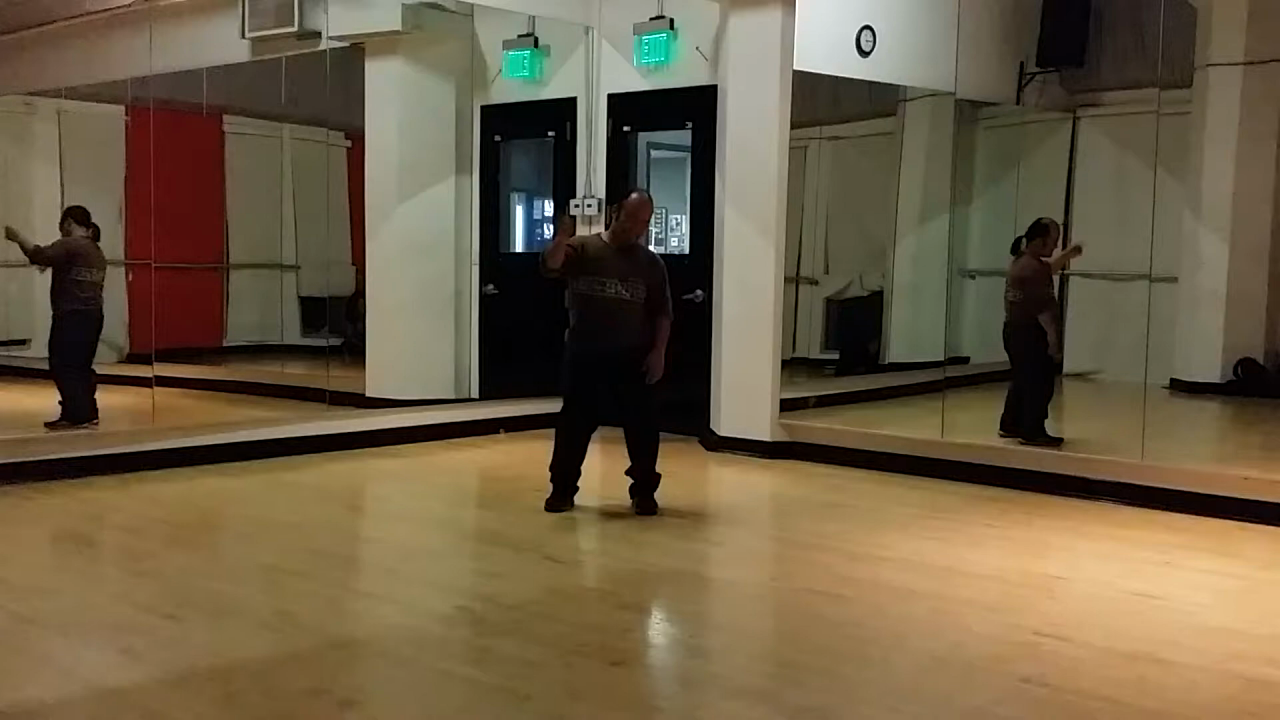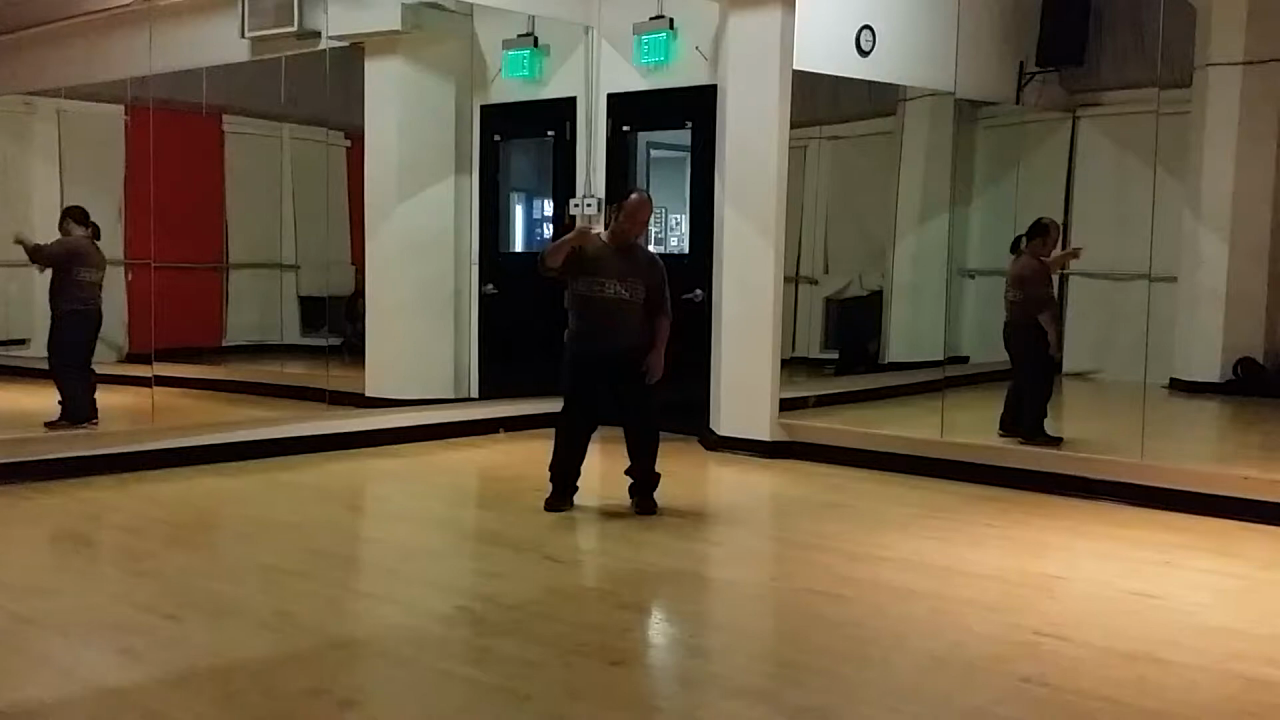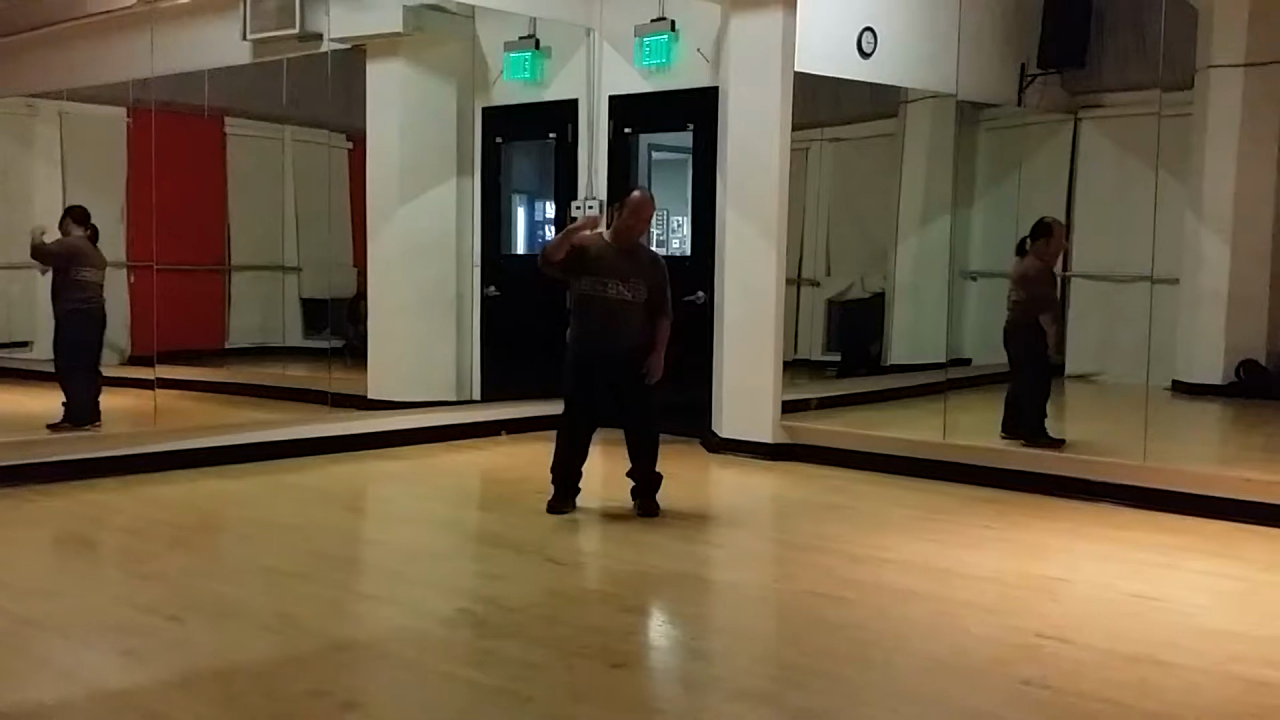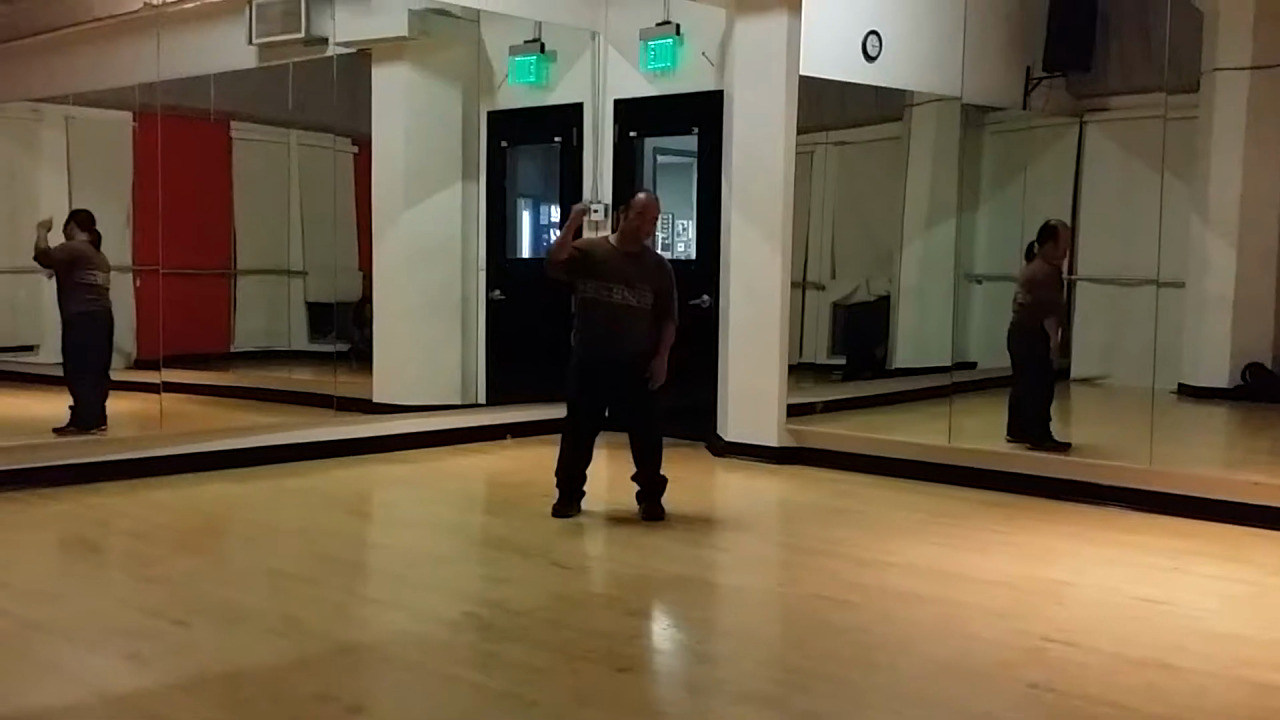
dt=0.1s
person 1, frame 1
left shoulder: (651, 263)
right shoulder: (582, 249)
left elbow: (662, 312)
right elbow: (549, 266)
left wrist: (659, 351)
right wrist: (562, 241)
left hip: (634, 358)
right hip: (585, 355)
left knee: (643, 425)
right knee: (574, 423)
left ankle: (644, 490)
right ankle: (562, 488)
person 1, frame 2
left shoulder: (650, 263)
right shoulder: (582, 249)
left elbow: (661, 312)
right elbow: (548, 265)
left wrist: (658, 351)
right wrist: (567, 240)
left hip: (633, 358)
right hip: (585, 355)
left knee: (643, 425)
right knee: (575, 423)
left ankle: (643, 490)
right ankle: (562, 488)
person 1, frame 3
left shoulder: (652, 263)
right shoulder: (583, 247)
left elbow: (662, 313)
right elbow: (549, 262)
left wrist: (659, 353)
right wrist: (572, 232)
left hip: (634, 358)
right hip: (586, 356)
left knee: (642, 426)
right knee: (576, 424)
left ankle: (645, 492)
right ankle: (564, 490)
person 1, frame 4
left shoulder: (659, 266)
right shoulder: (589, 250)
left elbow: (667, 317)
right elbow: (554, 264)
left wrist: (662, 357)
right wrist: (570, 229)
left hip: (637, 363)
right hip: (589, 359)
left knee: (645, 430)
right knee: (579, 427)
left ankle: (650, 496)
right ankle: (569, 494)
person 2, frame 1
left shoulder: (1023, 261)
right shoulder: (1032, 269)
left elbow: (1048, 269)
right elbow: (1041, 307)
left wrist: (1067, 255)
right wrist: (1052, 333)
left hip: (1015, 330)
right hip: (1030, 333)
left knee: (1022, 380)
right knee: (1038, 383)
left ankle: (1010, 425)
right ankle: (1033, 432)
person 2, frame 2
left shoulder: (1023, 260)
right shoulder: (1032, 268)
left elbow: (1046, 268)
right elbow: (1041, 307)
left wrist: (1066, 257)
right wrist: (1052, 333)
left hip: (1016, 329)
right hip: (1031, 333)
left knee: (1022, 380)
right knee: (1038, 382)
left ankle: (1010, 424)
right ankle: (1032, 432)
person 2, frame 3
left shoulder: (1027, 261)
right shoulder: (1037, 269)
left elbow: (1051, 262)
right elbow: (1043, 308)
left wrist: (1059, 252)
right wrist: (1052, 335)
left hip: (1016, 330)
right hip: (1030, 334)
left knee: (1020, 381)
right knee: (1036, 383)
left ankle: (1012, 427)
right ankle: (1033, 433)
person 2, frame 4
left shoulder: (1036, 264)
right shoulder: (1045, 273)
left elbow: (1057, 266)
right elbow: (1048, 312)
left wrist: (1064, 256)
right wrist: (1054, 339)
left hip: (1020, 333)
right hip: (1033, 337)
left knee: (1023, 384)
right knee: (1039, 386)
left ankle: (1017, 430)
right ankle: (1039, 437)
person 3, frame 1
left shoulder: (69, 244)
right shoulder: (96, 252)
left elbow: (40, 256)
left wrist: (18, 237)
left hip: (72, 316)
right hip: (92, 314)
left knee: (64, 366)
right knee: (81, 366)
left ankle: (75, 416)
right ankle: (88, 413)
person 3, frame 2
left shoulder: (69, 244)
right shoulder: (96, 251)
left elbow: (40, 255)
left wrist: (23, 239)
left hip: (71, 316)
right hip: (91, 314)
left knee: (63, 366)
right knee: (81, 366)
left ankle: (75, 415)
right ankle: (88, 412)
person 3, frame 3
left shoulder: (68, 245)
right shoulder: (96, 252)
left elbow: (40, 253)
left wrist: (36, 234)
left hip: (74, 316)
right hip: (95, 314)
left knee: (70, 368)
right knee: (87, 367)
left ankle: (78, 418)
right ankle: (91, 414)
person 3, frame 4
left shoulder: (71, 249)
right shoulder: (99, 256)
left elbow: (44, 256)
left wrist: (42, 231)
left hip: (81, 319)
right hip: (102, 317)
left knee: (78, 371)
right knee: (96, 371)
left ankle: (85, 421)
right ankle: (97, 418)
